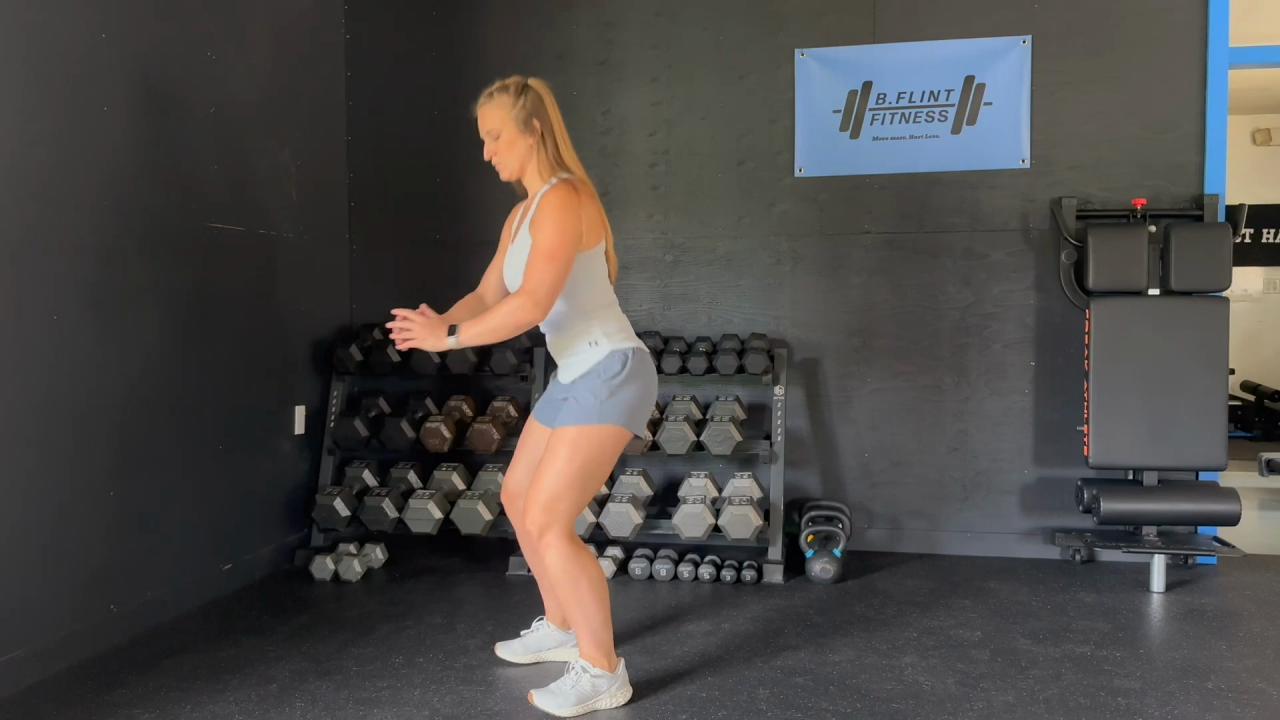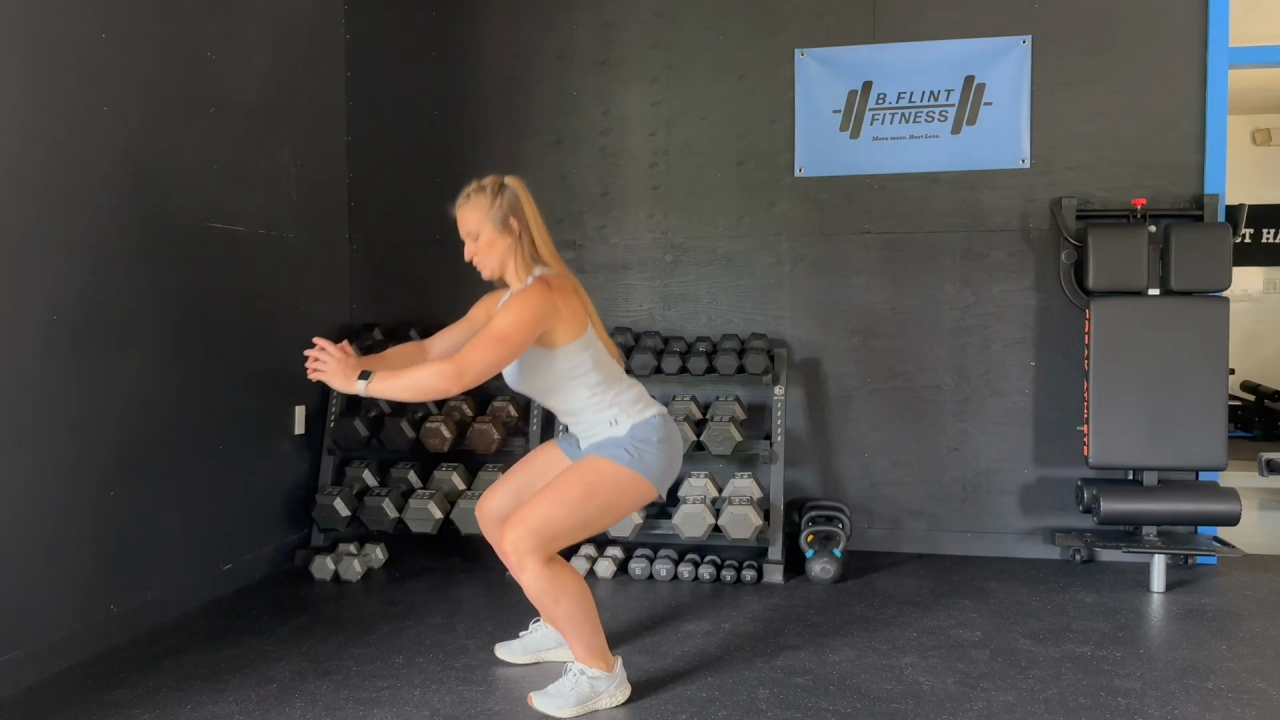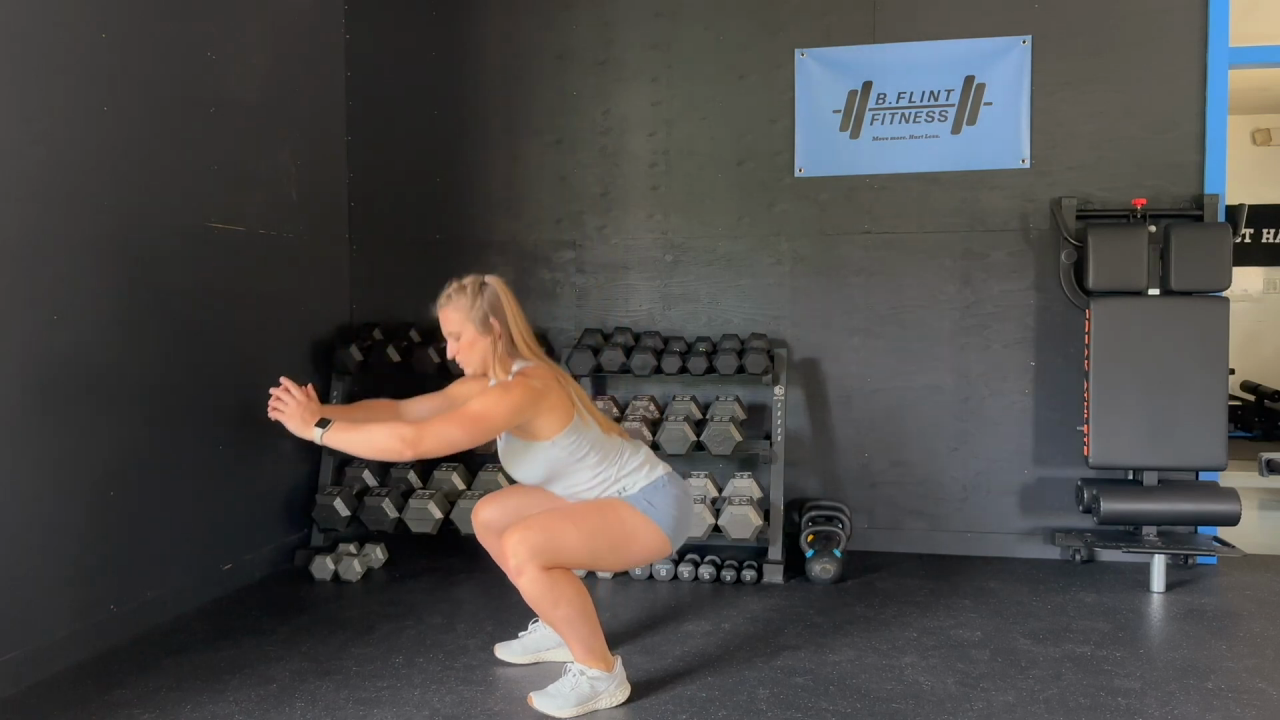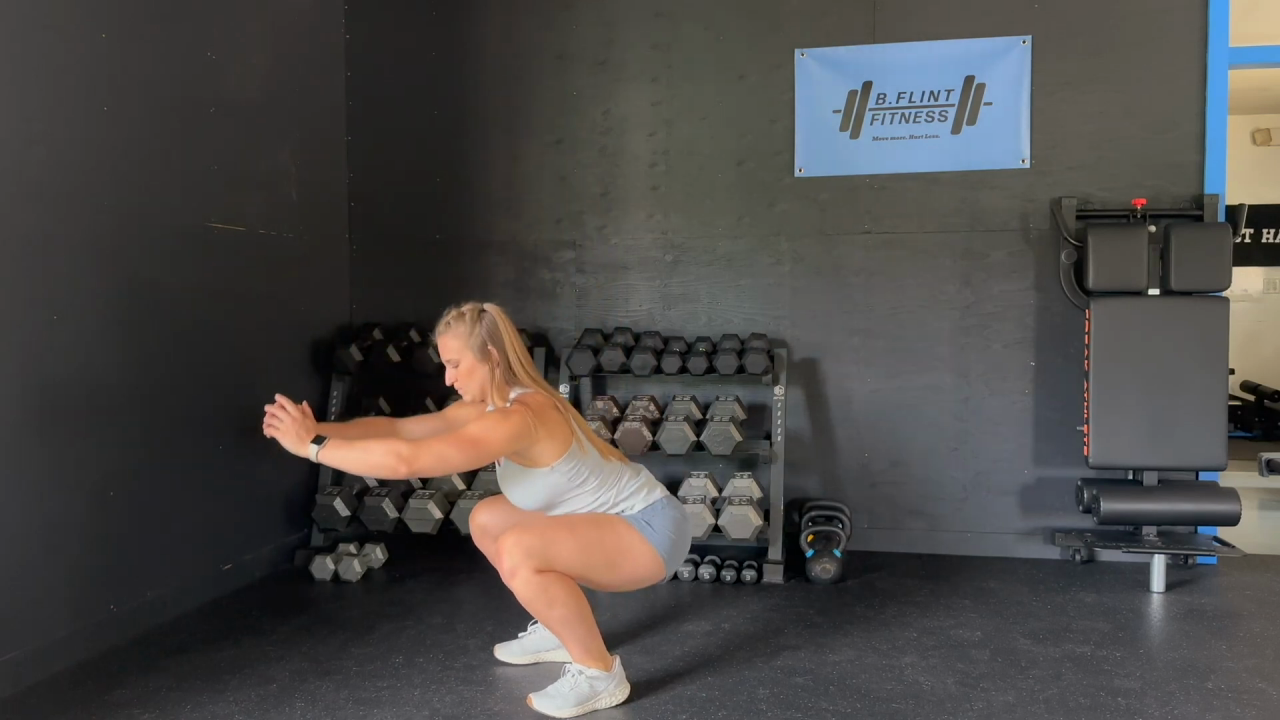
dt=0.3s
person 1, frame 1
left shoulder: (563, 198)
right shoulder: (524, 212)
left elbow: (533, 305)
right elbow: (489, 295)
left wrist: (454, 334)
right wrist: (443, 322)
left hip: (607, 374)
right hip: (578, 375)
left knee: (546, 524)
right knee: (518, 500)
right ankle: (560, 626)
person 1, frame 2
left shoulder: (540, 298)
right shoulder: (504, 300)
left elbow: (457, 375)
right elbow: (431, 349)
left wrist: (360, 383)
right wrist: (359, 363)
left hip: (640, 446)
right hip: (600, 438)
left knee: (524, 541)
right knee: (494, 514)
left ankle: (601, 673)
right ankle: (561, 629)
person 1, frame 3
left shoulder: (519, 392)
right shoulder: (490, 384)
left elbow: (414, 442)
right elbow: (404, 411)
left wrist: (318, 429)
right wrist: (325, 412)
left hip: (652, 506)
right hip: (618, 494)
left knee: (521, 547)
right knee: (489, 518)
left ankle: (600, 672)
right ankle: (562, 626)
person 1, frame 4
left shoulder: (518, 420)
right shoulder: (487, 407)
left elbow: (408, 459)
right elbow: (401, 428)
left wrist: (313, 445)
right wrist: (320, 429)
left hip: (651, 530)
right hip: (620, 514)
left knee: (516, 548)
right knee: (487, 522)
left ankle: (599, 673)
right ankle: (561, 629)
